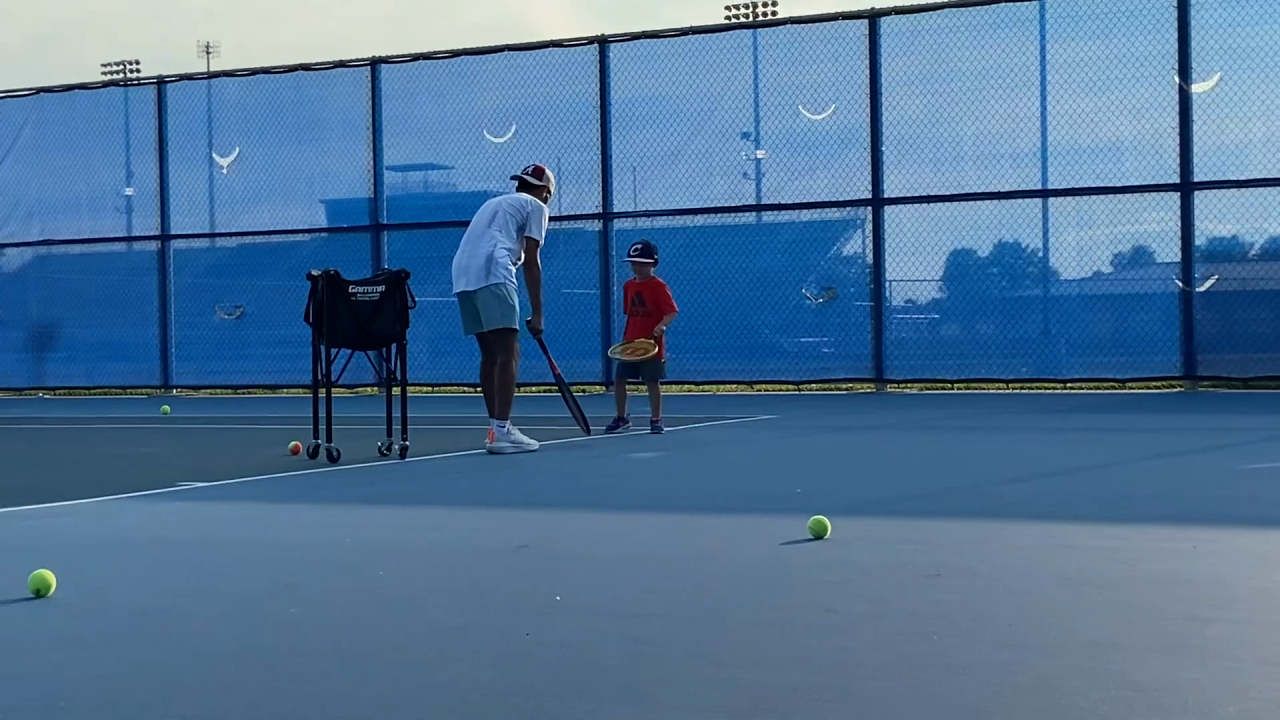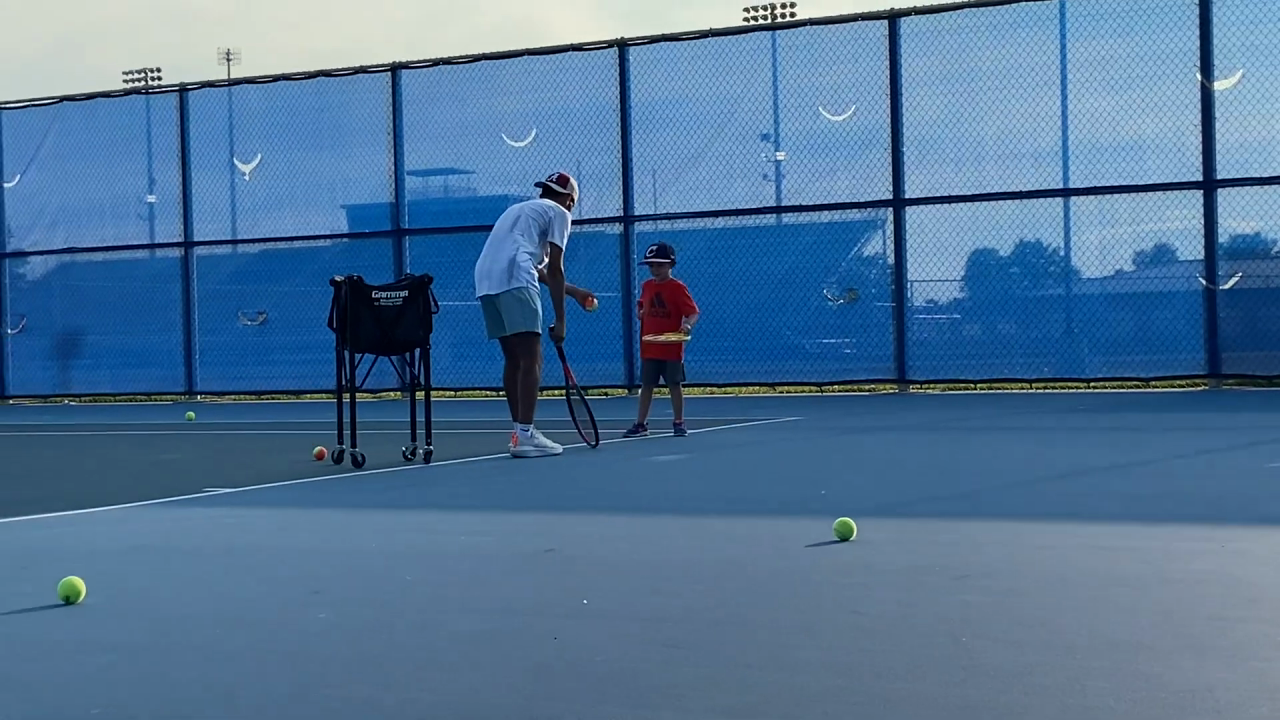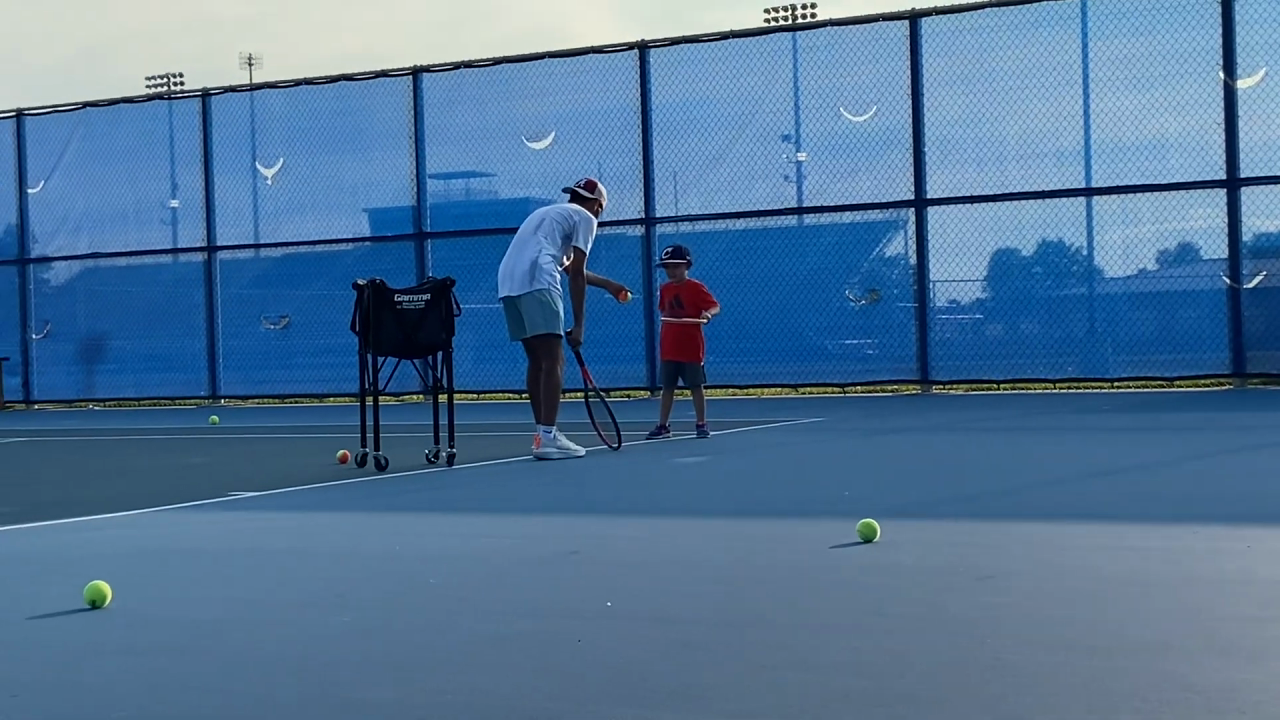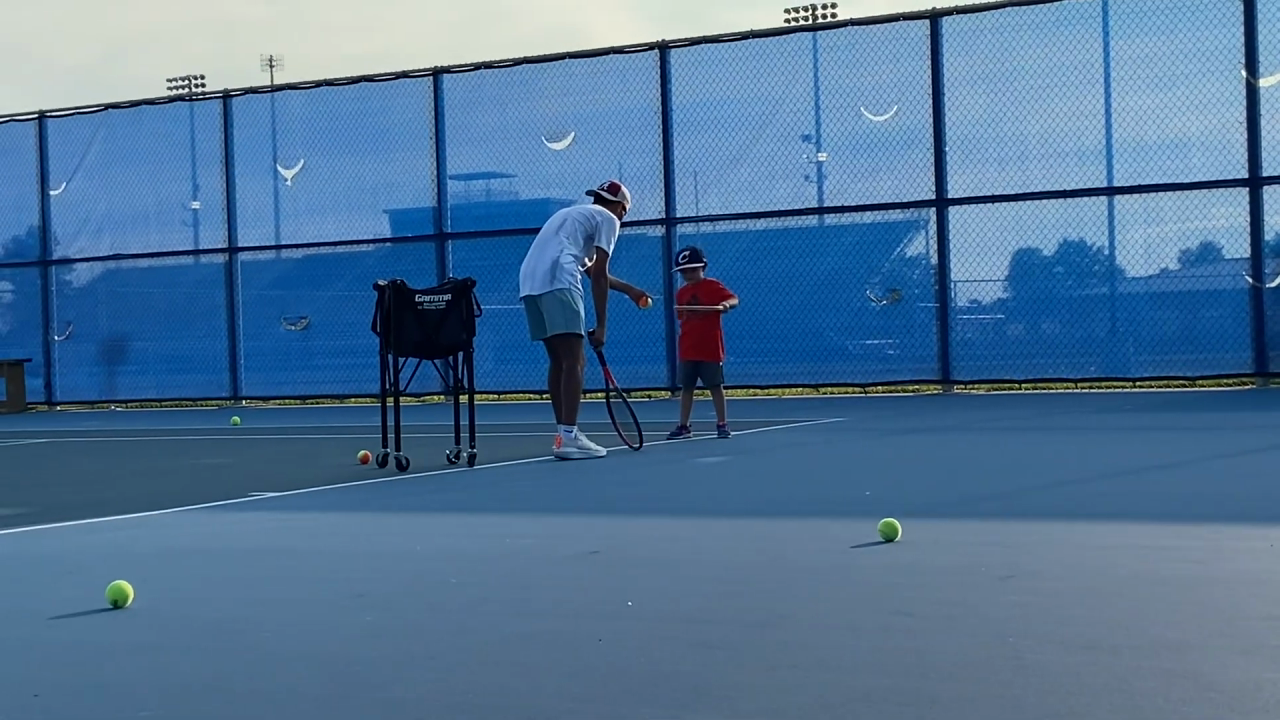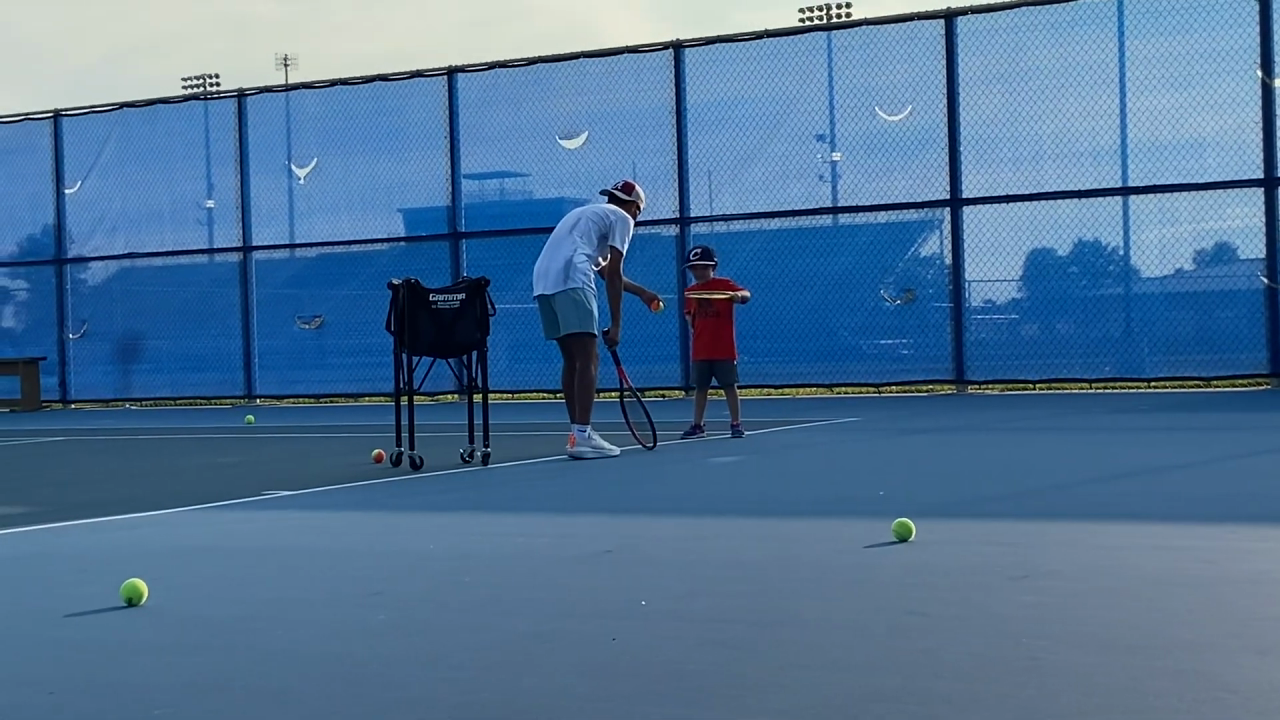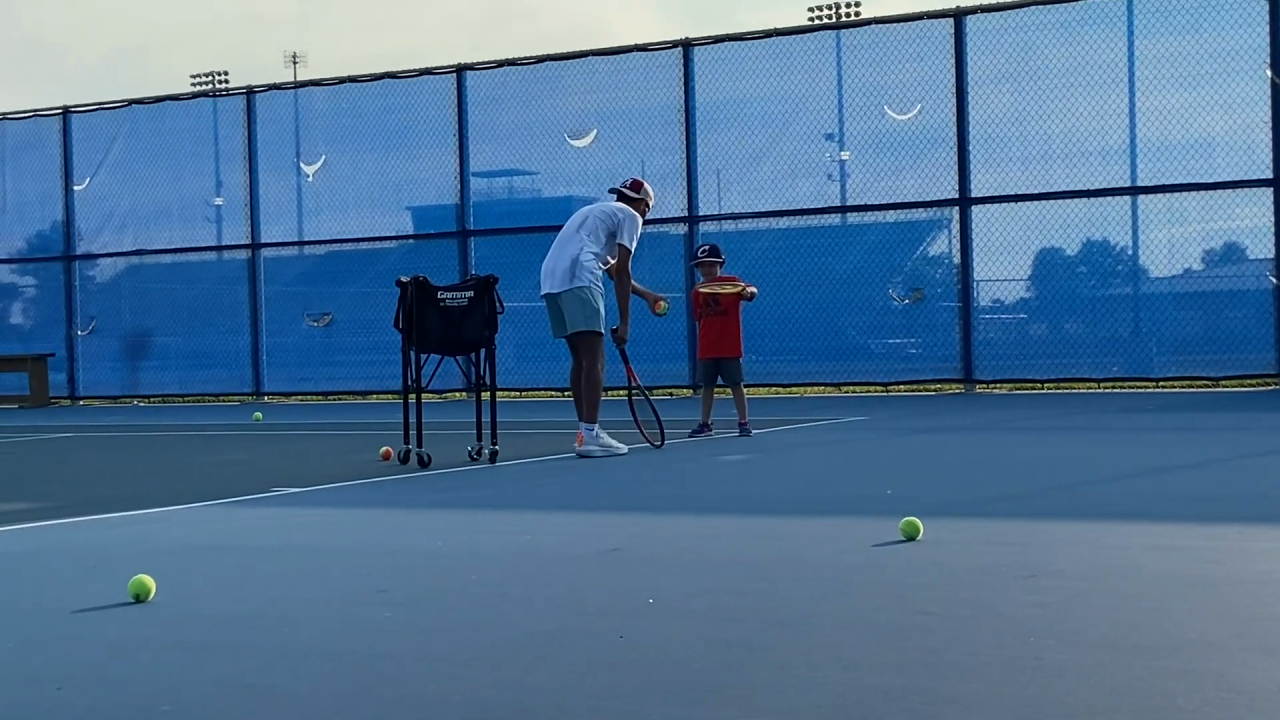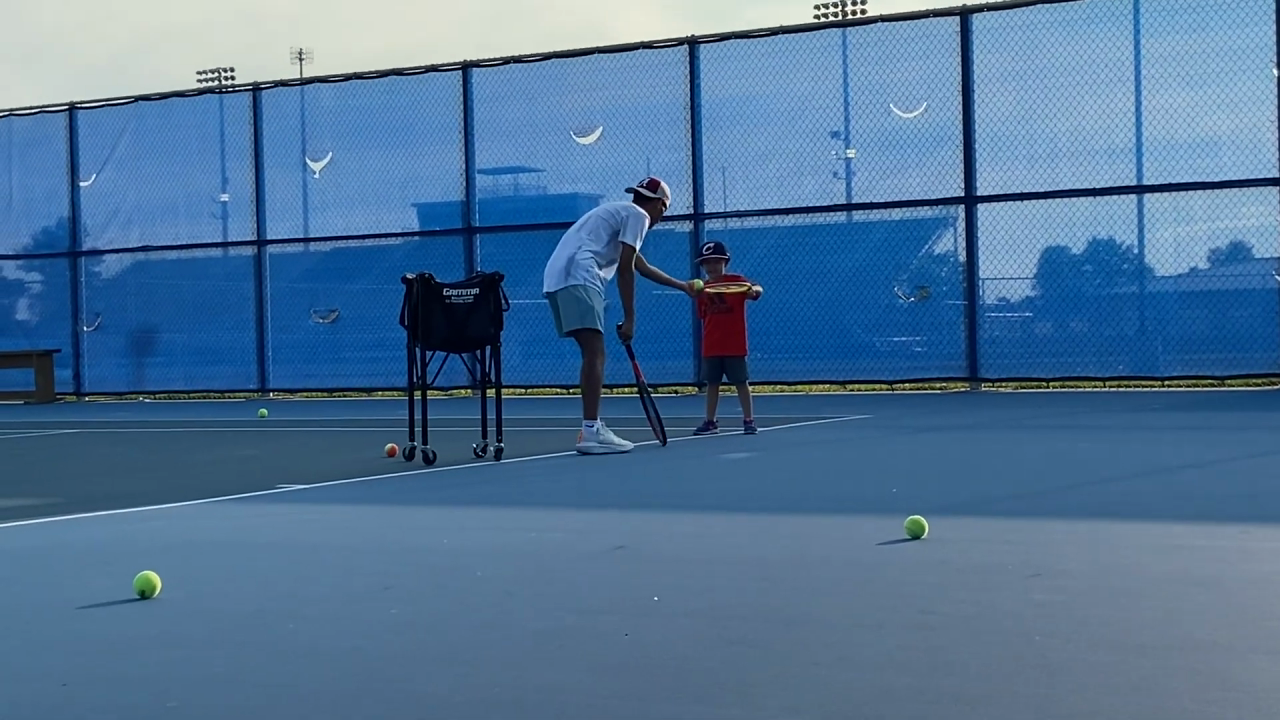
dt=0.5s
person 1, frame 1
left shoulder: (496, 203)
right shoulder: (536, 206)
right elbow: (531, 262)
right wrist: (537, 313)
left hip: (463, 276)
right hip: (492, 277)
left knee: (491, 355)
right knee: (508, 355)
left ankle: (497, 429)
right ankle: (501, 432)
person 1, frame 2
left shoulder: (520, 209)
right shoulder: (559, 213)
right elbow: (554, 269)
left wrist: (574, 292)
right wrist: (561, 320)
left hip: (486, 280)
right hip: (514, 282)
left knee: (514, 359)
right knee: (531, 359)
left ankle: (519, 432)
right ankle: (525, 436)
person 1, frame 3
left shoulder: (549, 213)
right shoulder: (585, 217)
left elbow: (568, 268)
right elbow: (576, 275)
left wrist: (608, 285)
right wrist: (579, 325)
left hip: (509, 282)
right hip: (537, 284)
left knee: (537, 361)
right knee: (553, 360)
left ankle: (543, 435)
right ankle: (548, 438)
person 1, frame 4
left shoulder: (573, 214)
right shoulder: (608, 218)
left elbow: (592, 271)
right elbow: (599, 275)
left wrist: (630, 290)
right wrist: (601, 325)
left hip: (530, 283)
right hip: (557, 283)
left knee: (559, 361)
right knee: (574, 360)
left ankle: (564, 435)
right ankle: (569, 438)
person 1, frame 5
left shoulder: (587, 213)
right shoulder: (621, 218)
left elbow: (605, 271)
right elbow: (613, 274)
left wrist: (642, 293)
right wrist: (616, 324)
left hip: (544, 282)
right hip: (571, 282)
left knee: (572, 360)
right knee: (588, 360)
left ankle: (577, 434)
right ankle: (582, 437)
person 1, frame 6
left shoulder: (596, 212)
right shoulder: (630, 216)
left elbow: (613, 271)
right elbow: (622, 272)
left wrist: (647, 295)
right wrist: (624, 322)
left hip: (551, 280)
right hip: (578, 280)
left knee: (581, 358)
right knee: (594, 358)
left ankle: (585, 432)
right ankle: (590, 436)
person 1, frame 7
left shoulder: (617, 213)
right shoulder: (638, 215)
left elbow: (642, 266)
right elbow: (626, 269)
left wrist: (682, 286)
right wrist: (629, 319)
left hip: (557, 278)
right hip: (578, 278)
left knee: (592, 355)
right knee: (595, 354)
left ankle: (592, 429)
right ankle: (591, 432)
person 2, frame 1
left shoulder: (659, 286)
right shoulder: (628, 285)
left elbow: (672, 312)
left wrist: (663, 325)
right wrist: (627, 337)
right hip: (630, 343)
left knee: (652, 382)
right knee: (619, 379)
left ankle: (656, 420)
right ankle: (621, 418)
person 2, frame 2
left shoulder: (678, 287)
right shoulder: (646, 286)
left elbow: (694, 312)
left wrist: (688, 324)
right wrist: (642, 314)
left hip: (671, 347)
right hip: (649, 347)
left knee: (674, 384)
right knee: (646, 385)
left ankle: (679, 423)
right ankle: (641, 424)
person 2, frame 3
left shoulder: (696, 287)
right shoulder: (665, 289)
left elbow: (715, 306)
left wrist: (708, 313)
right wrist: (666, 324)
left hip: (691, 348)
right hip: (669, 349)
left knee: (696, 386)
right knee: (667, 387)
left ankle: (701, 424)
right ankle: (663, 426)
person 2, frame 4
left shoulder: (713, 286)
right shoulder: (682, 292)
left elbow: (734, 299)
left wrist: (727, 303)
right wrist: (686, 323)
left hip: (710, 349)
right hip: (687, 350)
left knee: (715, 386)
right knee: (686, 387)
left ankle: (722, 424)
right ankle: (683, 426)
person 2, frame 5
left shoulder: (724, 284)
right shoulder: (691, 292)
left elbow: (746, 294)
left wrist: (739, 295)
right wrist: (691, 321)
left hip: (724, 348)
right hip: (700, 350)
left knee: (729, 386)
right knee: (700, 387)
left ankle: (736, 424)
right ankle: (698, 426)
person 2, frame 6
left shoulder: (731, 282)
right shoulder: (697, 292)
left elbow: (753, 291)
right elbow: (699, 319)
left wrist: (748, 291)
right wrist: (702, 341)
left hip: (730, 347)
right hip: (706, 349)
left knee: (736, 384)
right knee: (707, 385)
left ankle: (743, 422)
right ankle: (705, 424)
person 2, frame 7
left shoulder: (736, 280)
right shoulder: (702, 289)
left elbow: (757, 290)
right elbow: (704, 317)
left wrist: (753, 290)
right wrist: (706, 339)
left hip: (735, 345)
right hip: (711, 347)
left knee: (741, 382)
right knee: (711, 383)
left ankle: (749, 420)
right ankle: (710, 422)
